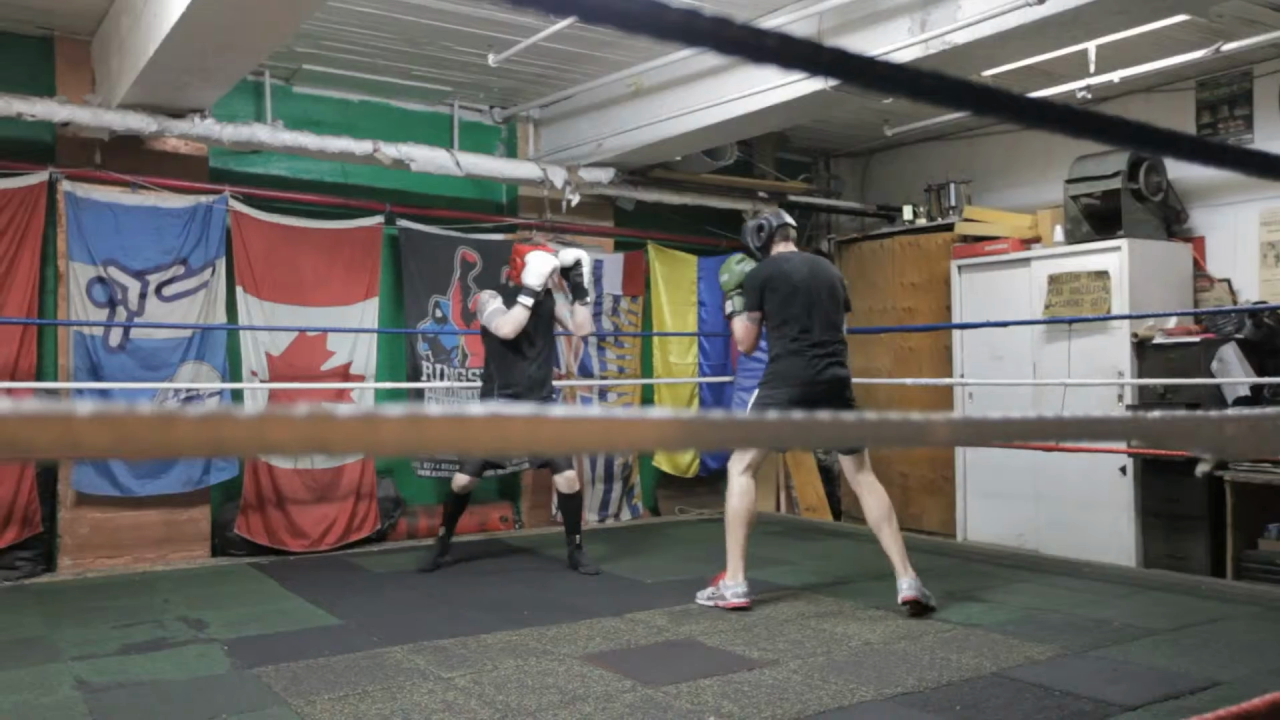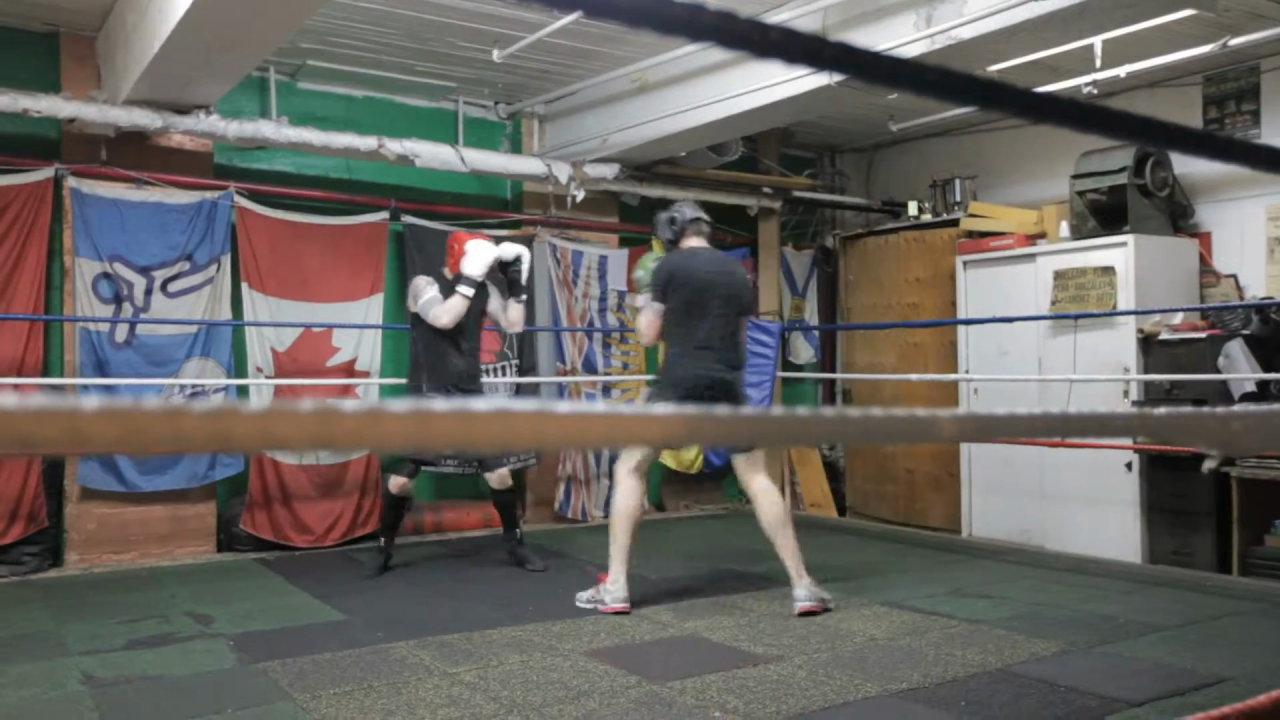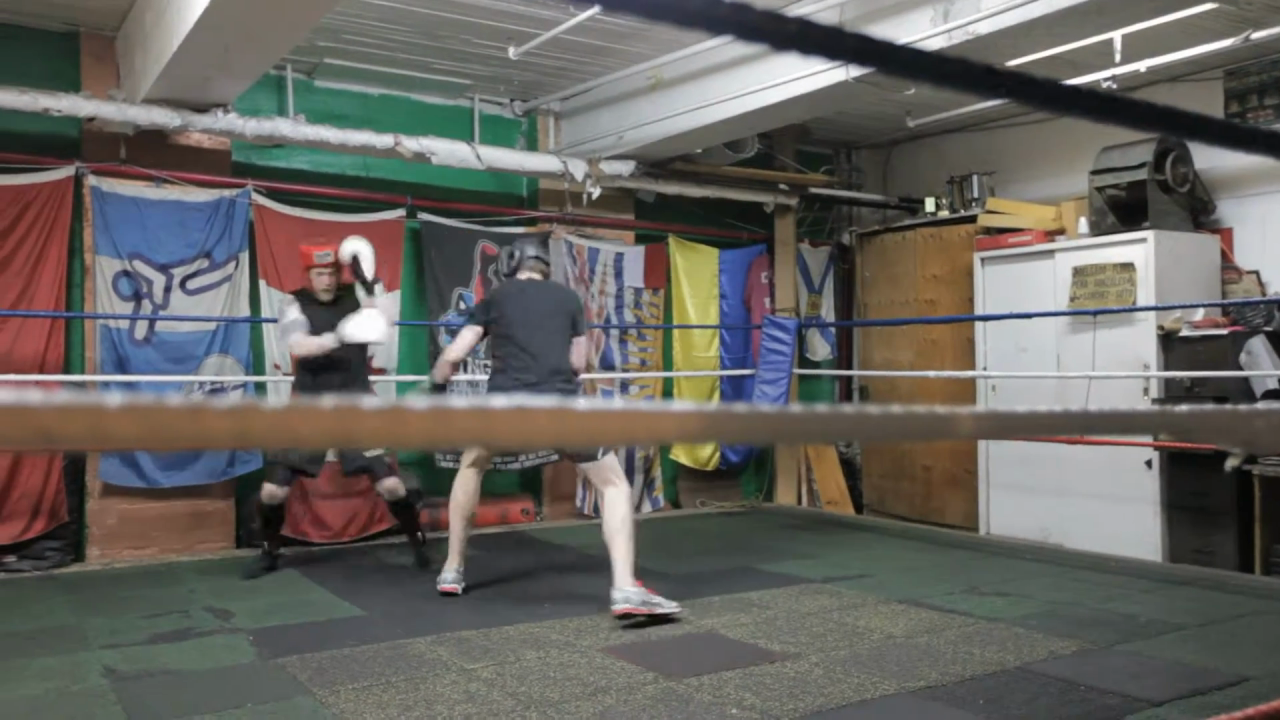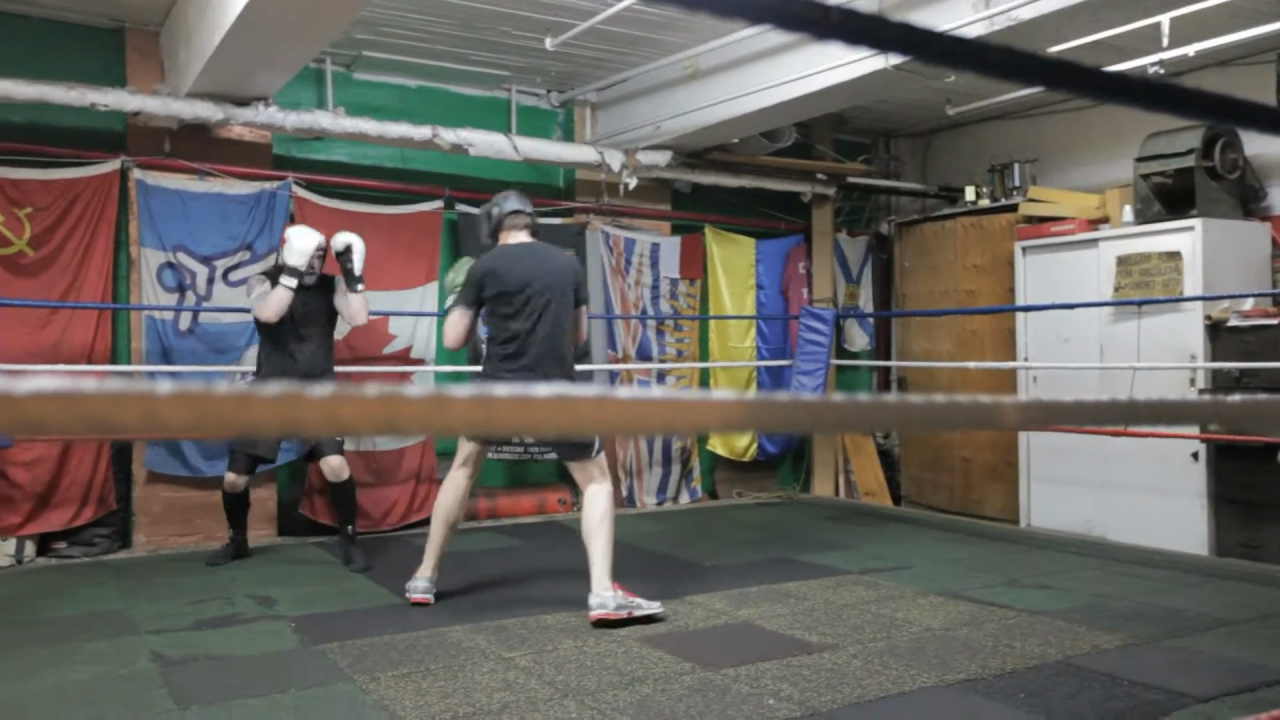
dt=0.7s
person 1, frame 1
left shoulder: (762, 273)
right shoulder: (828, 270)
left elbow: (745, 343)
left wrist: (735, 301)
left hip: (786, 384)
right hip: (834, 383)
left knee: (741, 469)
right knee: (861, 476)
left ankle: (732, 583)
right ankle: (907, 579)
person 1, frame 2
left shoulder: (670, 267)
right shoulder: (737, 272)
left elbow: (648, 337)
left wrist: (646, 298)
left hip: (679, 384)
right hip: (725, 384)
left knee: (629, 470)
right knee: (757, 479)
left ankle: (615, 587)
right ankle: (803, 585)
person 1, frame 3
left shoulder: (494, 298)
right shoulder: (568, 297)
left elbow: (455, 353)
left wrist: (434, 381)
right hip: (558, 400)
left knee: (471, 466)
right knee: (615, 486)
left ankle: (452, 571)
right ankle: (627, 589)
person 1, frame 4
left shoulder: (484, 267)
right shoulder: (567, 262)
left elbow: (453, 339)
left wrist: (456, 296)
left hip: (501, 388)
right hip: (558, 389)
left knee: (463, 466)
right knee: (597, 483)
left ankle: (425, 577)
right ankle: (604, 593)
person 2, frame 1
left shoulder: (549, 300)
right shoulder: (490, 298)
left elbow: (582, 329)
right elbow: (507, 329)
left wrist: (580, 287)
right wrist: (529, 290)
left hip: (541, 403)
right hip: (499, 403)
left knee: (568, 475)
right knee: (464, 480)
left ankle: (576, 550)
right ankle: (442, 545)
person 2, frame 2
left shoulder: (483, 290)
right shoulder: (424, 285)
left elbow: (514, 325)
right elbow: (444, 319)
left wrist: (516, 284)
right wrist: (469, 280)
left hip: (470, 395)
right hip: (429, 396)
left knee: (499, 473)
right knee: (401, 479)
left ankle: (516, 545)
right ankle: (385, 551)
person 2, frame 3
left shoulder: (354, 294)
right shoulder: (293, 303)
left elbow: (381, 325)
right elbow: (297, 347)
left wrist: (368, 279)
right wrist: (339, 337)
left knee: (388, 483)
right knee: (273, 488)
left ankle: (419, 543)
right ankle: (269, 552)
person 2, frame 4
left shoulder: (332, 286)
right shoulder: (263, 283)
left elbow: (359, 319)
right elbow: (268, 314)
left wrist: (353, 274)
right wrist: (292, 271)
left knee: (334, 464)
right knee: (234, 478)
left ankle: (349, 541)
right ankle: (237, 542)
